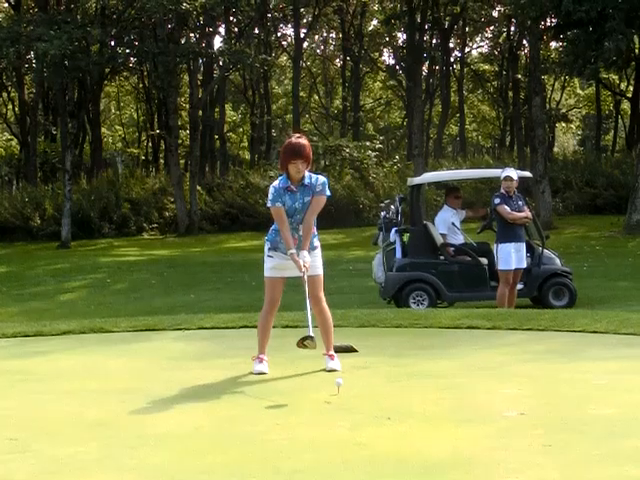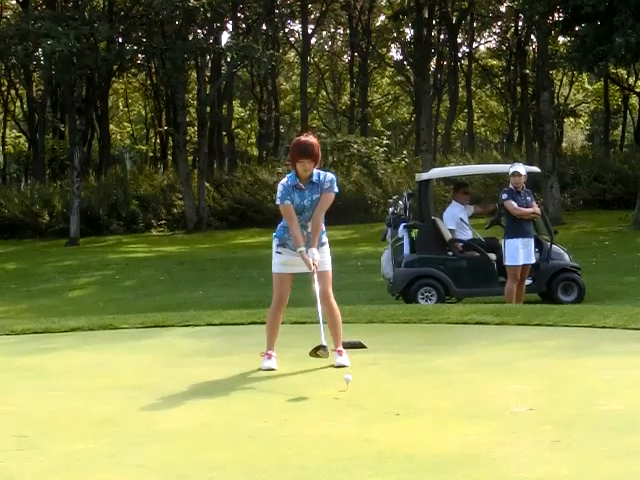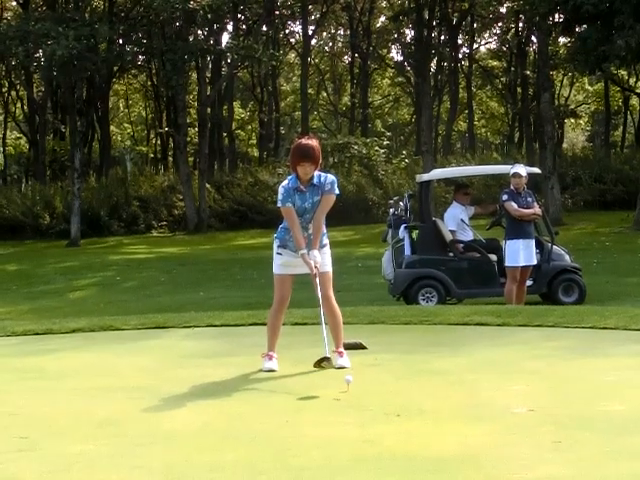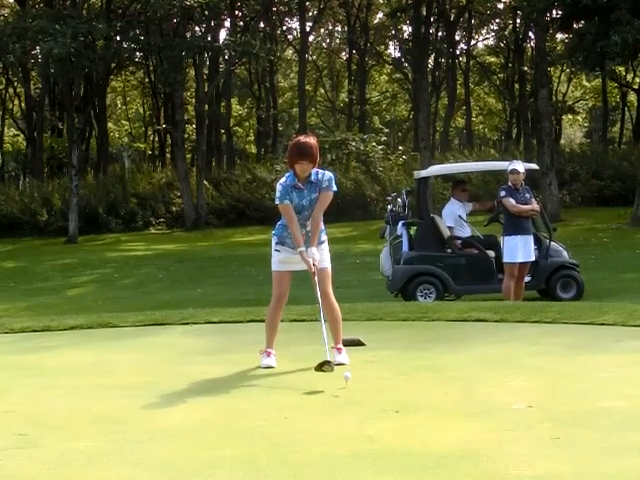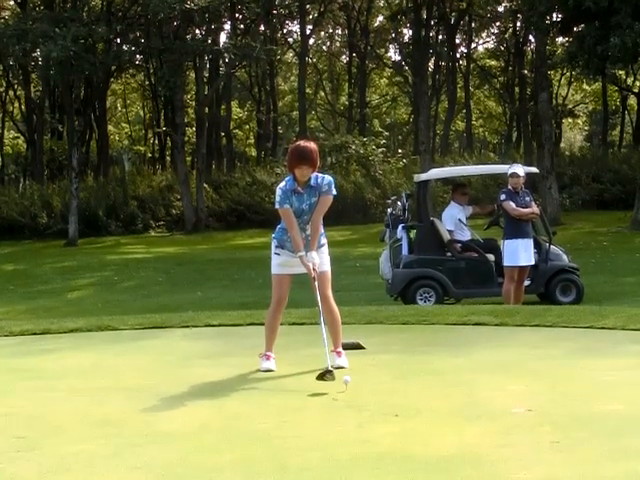
dt=0.5s
person 1, frame 1
left shoulder: (319, 183)
right shoulder: (276, 188)
left elbow: (309, 219)
right elbow: (283, 225)
left wrist: (304, 251)
right wrist: (294, 255)
left hip: (310, 248)
right hip: (278, 250)
left knee: (318, 301)
right knee: (271, 303)
left ankle: (330, 353)
right ankle: (261, 356)
person 1, frame 2
left shoulder: (327, 180)
right shoulder: (285, 186)
left elbow: (318, 216)
right elbow: (292, 223)
left wrist: (313, 249)
right wrist: (303, 253)
left hip: (318, 244)
right hip: (287, 246)
left knee: (326, 296)
right knee: (279, 299)
left ankle: (339, 349)
right ankle: (269, 352)
person 1, frame 3
left shoulder: (328, 182)
right shoulder: (286, 188)
left elbow: (319, 219)
right elbow: (294, 226)
left wrist: (314, 251)
right wrist: (304, 255)
left hip: (319, 245)
right hip: (288, 247)
left knee: (328, 298)
right knee: (281, 301)
left ankle: (340, 350)
right ankle: (270, 353)
person 1, frame 4
left shoulder: (325, 179)
right shoulder: (283, 186)
left elbow: (317, 215)
right elbow: (292, 223)
left wrist: (312, 248)
right wrist: (303, 253)
left hip: (317, 241)
right hip: (286, 244)
left knee: (326, 294)
right knee: (279, 297)
left ankle: (339, 347)
right ankle: (268, 350)
person 1, frame 5
left shoulder: (325, 183)
right shoulder: (283, 190)
left elbow: (317, 219)
right elbow: (292, 227)
left wrist: (312, 252)
right wrist: (303, 257)
left hip: (317, 245)
right hip: (286, 248)
left knee: (326, 297)
right knee: (279, 300)
left ankle: (338, 351)
right ankle: (268, 353)
person 2, frame 1
left shoulder: (519, 197)
right shoulder: (498, 198)
left elbow: (529, 218)
right elbow: (508, 215)
left wrist: (515, 217)
right wrist: (524, 214)
left hip: (520, 243)
right hip: (505, 243)
left knee: (514, 284)
right knee: (505, 283)
person 2, frame 2
left shoulder: (528, 193)
right shoulder: (506, 193)
left elbow: (538, 213)
right elbow: (515, 210)
left wrist: (522, 213)
right wrist: (531, 210)
left hip: (528, 238)
right hip: (513, 239)
left knee: (522, 279)
right knee: (513, 278)
person 2, frame 3
left shoulder: (529, 194)
right shoulder: (506, 194)
left elbow: (538, 214)
right elbow: (515, 212)
left wrist: (523, 215)
right wrist: (532, 211)
left hip: (529, 239)
right hip: (513, 240)
left knee: (523, 280)
right knee: (513, 279)
person 2, frame 4
left shoulder: (527, 190)
right shoulder: (504, 190)
left elbow: (536, 210)
right elbow: (513, 207)
left wrist: (521, 210)
right wrist: (530, 207)
left hip: (527, 235)
right hip: (511, 236)
left knee: (521, 276)
right knee: (510, 275)
person 2, frame 5
left shoulder: (527, 193)
right shoulder: (504, 194)
left elbow: (536, 213)
right elbow: (514, 211)
left wrist: (521, 214)
right wrist: (530, 210)
left hip: (527, 239)
right hip: (511, 239)
left knee: (521, 280)
right knee: (510, 279)
